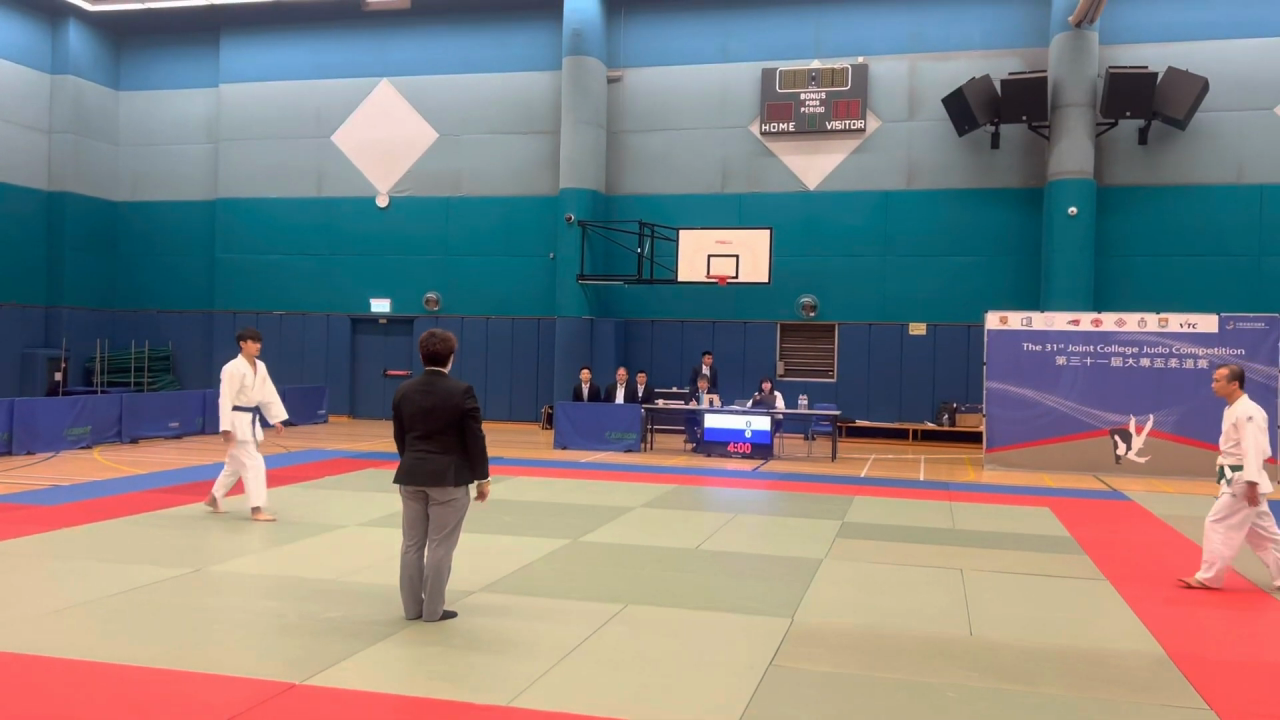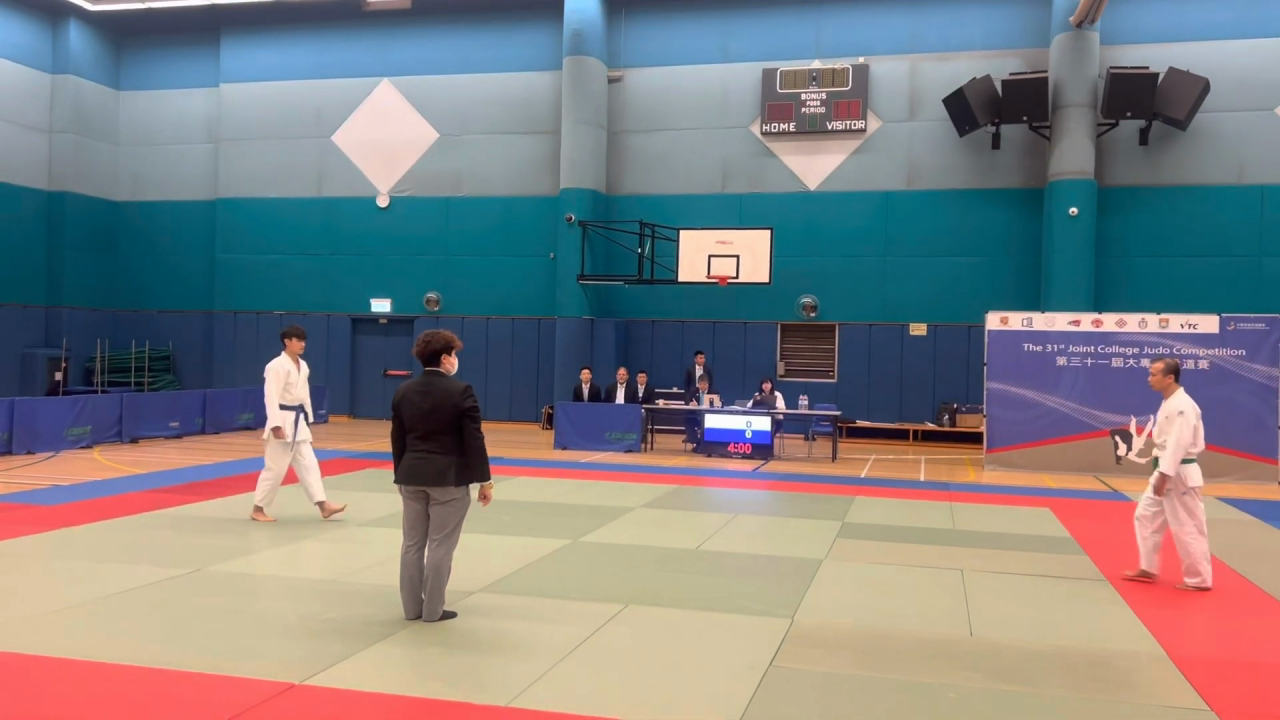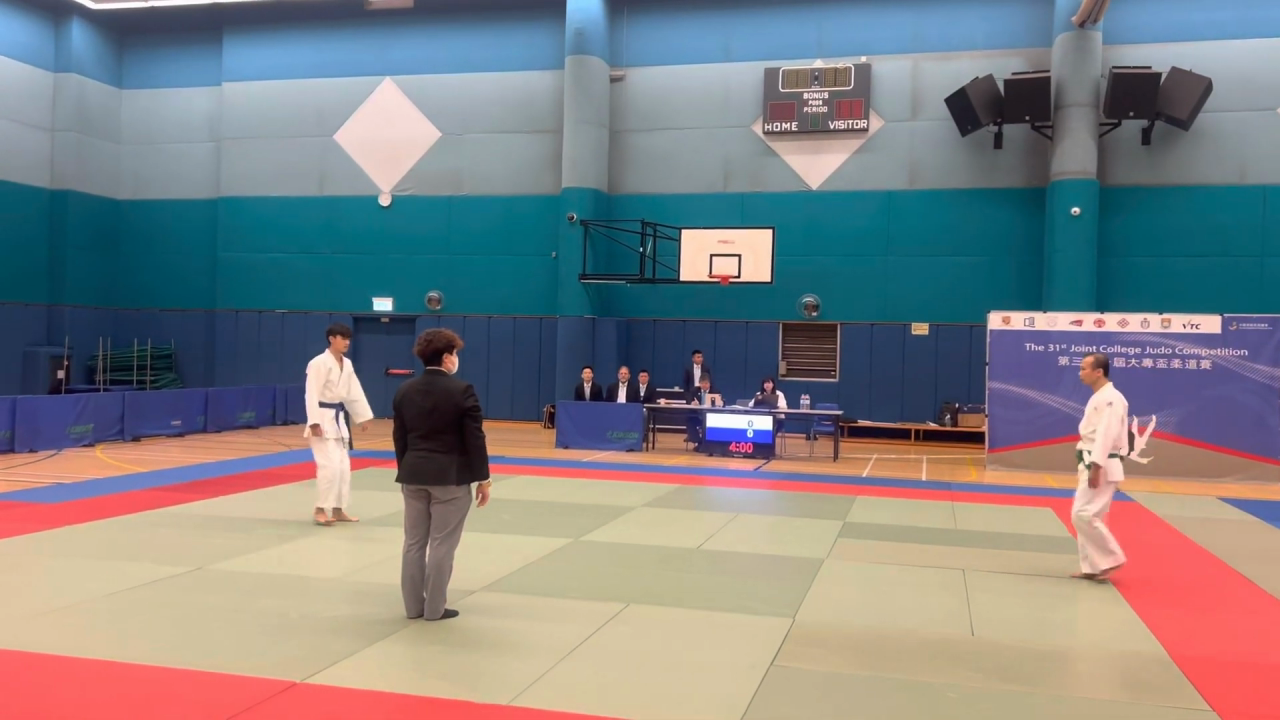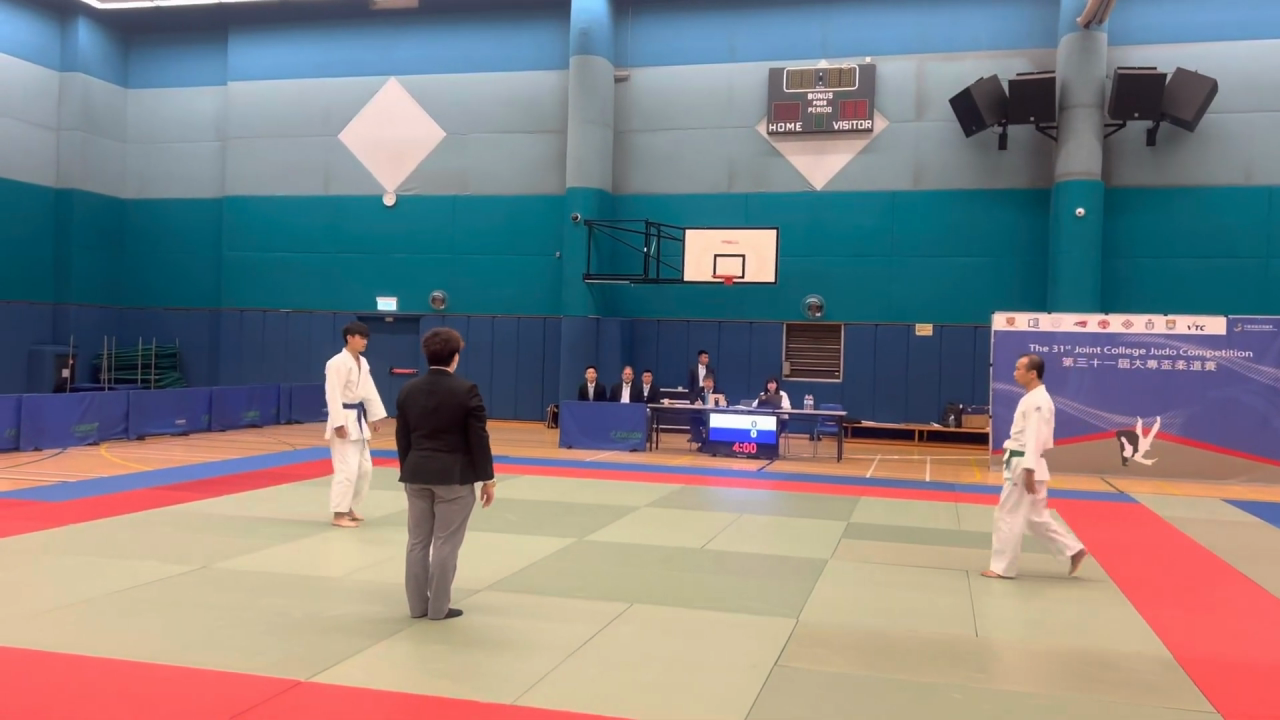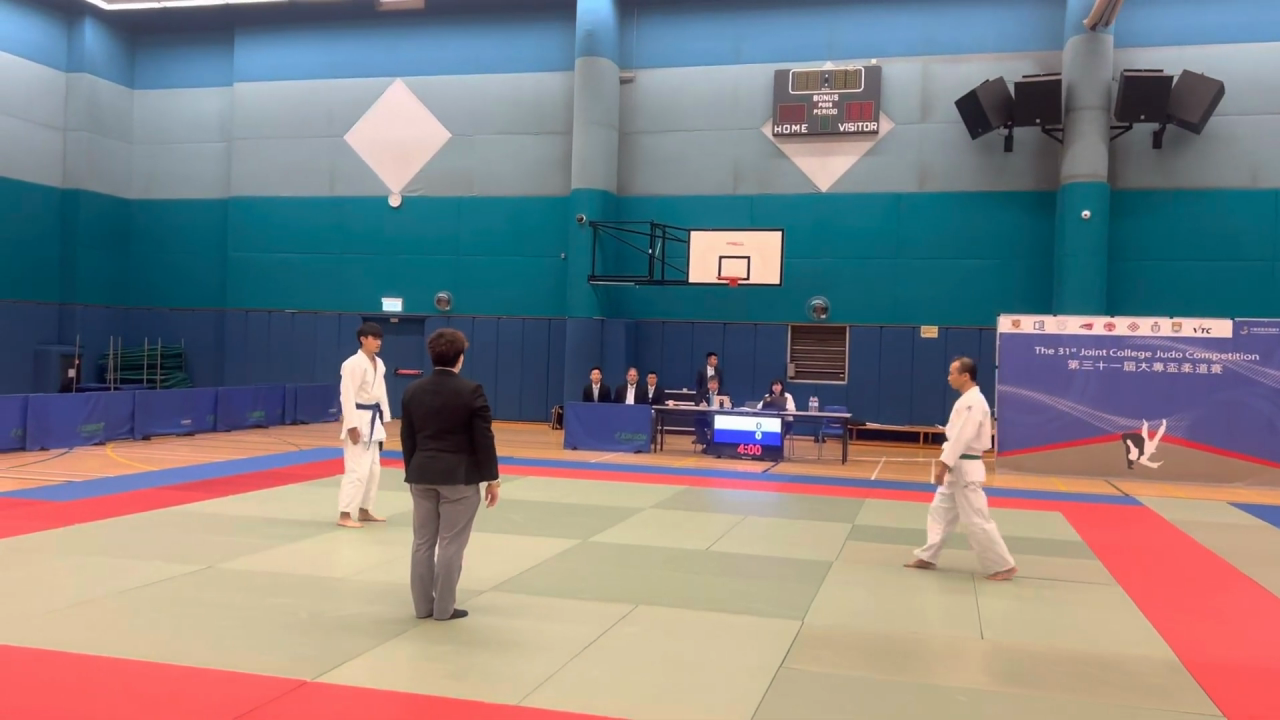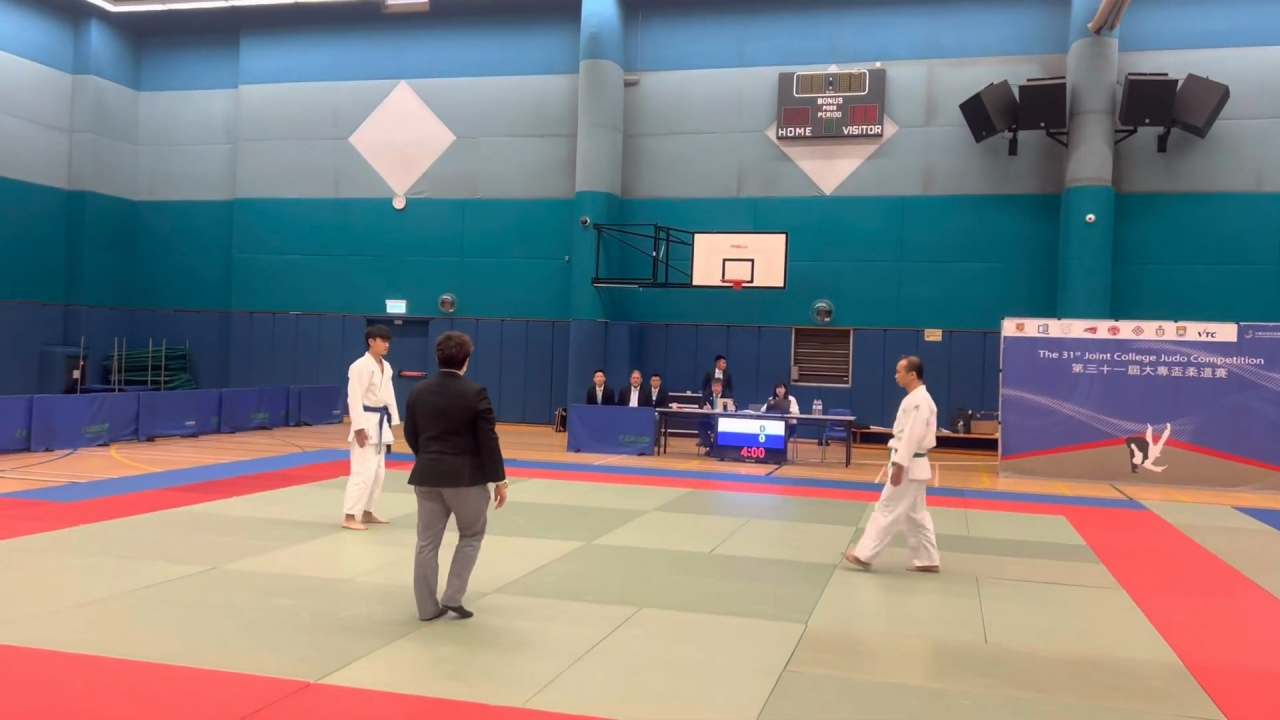
dt=0.4s
person 1, frame 1
left shoulder: (403, 391)
right shoulder: (462, 391)
left elbow: (400, 437)
right elbow: (475, 439)
right wrist: (483, 478)
left hip: (411, 476)
right hip: (449, 478)
left knee: (412, 543)
right knee: (440, 545)
left ankle: (412, 607)
right ankle: (433, 609)
person 1, frame 2
left shoulder: (403, 391)
right shoulder: (460, 391)
left elbow: (397, 439)
right elbow: (474, 440)
left wrist: (400, 474)
right wrist: (484, 480)
left hip: (412, 476)
right hip: (449, 479)
left knee: (412, 543)
right knee: (440, 545)
left ankle: (412, 607)
right ankle: (433, 609)
person 1, frame 3
left shoulder: (404, 391)
right shoulder: (462, 390)
left elbow: (399, 438)
right elbow: (474, 439)
right wrist: (483, 479)
left hip: (414, 475)
right hip: (450, 477)
left knee: (414, 542)
right knee: (442, 544)
left ankle: (413, 606)
right ankle: (435, 608)
person 1, frame 4
left shoulder: (408, 390)
right shoulder: (466, 390)
left elbow: (402, 437)
right elbow: (478, 439)
left wrist: (407, 472)
right wrist: (487, 479)
left hip: (417, 475)
right hip: (454, 477)
left knee: (417, 541)
right knee: (446, 543)
left ankle: (418, 605)
right ankle: (439, 607)
person 1, frame 5
left shoulder: (413, 391)
right shoulder: (471, 391)
left elbow: (407, 438)
right elbow: (484, 439)
left wrist: (412, 473)
right wrist: (492, 479)
left hip: (422, 475)
right hip: (460, 477)
left knee: (423, 541)
right knee: (451, 544)
left ankle: (423, 605)
right ankle: (444, 608)
person 1, frame 6
left shoulder: (418, 391)
right shoulder: (475, 393)
left elbow: (410, 433)
right elbow: (488, 441)
right wrist: (499, 480)
left hip: (427, 476)
right hip: (466, 477)
left knee: (427, 542)
right knee: (471, 536)
left ankle: (427, 606)
right ankle: (453, 597)
person 2, frame 1
left shoulder: (1247, 412)
right shoulder: (1232, 409)
left elbow: (1253, 451)
left wrist: (1251, 484)
left hip: (1245, 480)
right hip: (1237, 479)
left knee: (1218, 524)
left ankle: (1207, 577)
person 2, frame 2
left shoulder: (1182, 406)
right shoulder: (1169, 403)
left elbow: (1177, 444)
left wrist: (1162, 476)
left hip: (1180, 475)
right hip: (1167, 472)
left knee: (1187, 528)
right knee: (1146, 517)
left ankle: (1198, 578)
right ankle: (1147, 569)
person 2, frame 3
left shoulder: (1110, 398)
right shoulder: (1099, 398)
left elbow: (1106, 435)
left wrist: (1097, 468)
left hip: (1099, 467)
right hip: (1091, 465)
left knee: (1084, 515)
right knee: (1083, 515)
left ankle: (1111, 559)
right ankle: (1094, 567)
person 2, frame 4
left shoulder: (1037, 401)
right shoulder: (1033, 398)
left elbow: (1035, 438)
left wrist: (1028, 471)
left hip: (1024, 465)
right hip: (1024, 464)
left knee: (1007, 516)
right knee: (1035, 516)
left ankle: (1003, 567)
right ankle: (1073, 550)
person 2, frame 5
left shoulder: (971, 402)
right shoulder: (971, 399)
left elbow: (961, 437)
left wrist: (943, 465)
left hip: (964, 468)
right hip: (960, 467)
left knee: (976, 518)
right knee: (939, 511)
left ankle: (1003, 565)
right ankle: (927, 557)
person 2, frame 6
left shoulder: (916, 401)
right shoulder: (922, 398)
left elbow: (911, 437)
left wrist: (899, 465)
left hip: (909, 465)
right hip: (914, 464)
left knee: (887, 511)
right knee: (916, 514)
left ankle: (863, 556)
right ankle: (928, 560)
person 3, frame 1
left shoulder: (261, 367)
right shoulder: (232, 368)
left elbow: (269, 395)
right elbow: (226, 400)
left wrist: (277, 419)
right wrist: (226, 428)
left hip: (253, 421)
right hip: (238, 422)
left knee: (235, 465)
right knee: (254, 465)
left ankle: (213, 497)
right ankle: (256, 509)
person 3, frame 2
left shoulder: (302, 366)
right shoulder: (276, 366)
right elbow: (271, 397)
left wrist: (305, 419)
right wrist: (275, 424)
left hip: (299, 422)
right hip: (283, 421)
left knee: (309, 465)
right knee: (275, 468)
left ankle: (324, 506)
right ankle: (258, 509)
person 3, frame 3
left shoulder: (347, 364)
right shoulder: (319, 363)
left elbow: (354, 393)
right elbow: (311, 394)
left wrist: (363, 416)
right wrist: (314, 422)
left hip: (338, 419)
right hip: (322, 418)
left knee: (342, 466)
right knee: (330, 465)
left ankle: (338, 510)
right ankle: (320, 510)
person 3, frame 4
left shoulder: (363, 362)
right shoulder: (337, 363)
left elbow: (369, 391)
right elbow: (332, 395)
left wrist: (376, 416)
right wrist: (339, 424)
left hip: (358, 420)
right hip: (344, 420)
left knee: (364, 467)
right knee: (346, 469)
left ankle: (347, 507)
right ankle: (338, 514)
person 3, frame 5
left shoulder: (379, 364)
right shoulder: (353, 364)
right elbow: (347, 396)
left wrist: (382, 420)
right wrist: (352, 425)
left hip: (373, 421)
right hip: (358, 420)
left knee: (373, 469)
right knee: (357, 469)
left ankle: (364, 511)
right ankle: (345, 514)
person 3, frame 6
left shoulder: (386, 367)
right shoulder: (360, 366)
right elbow: (354, 398)
left wrist: (391, 422)
right wrist: (359, 427)
left hip: (380, 423)
right hip: (366, 422)
left knee: (377, 472)
right knee: (362, 471)
left ankle: (367, 513)
right ankle: (350, 516)
